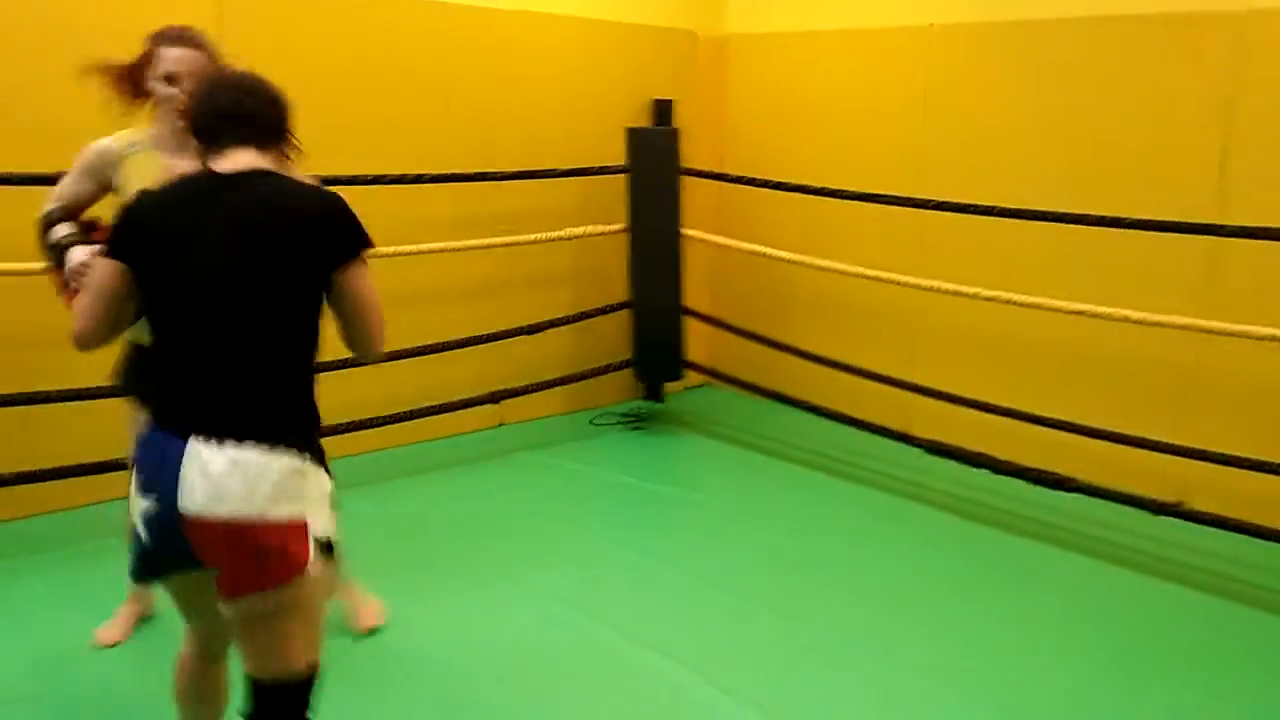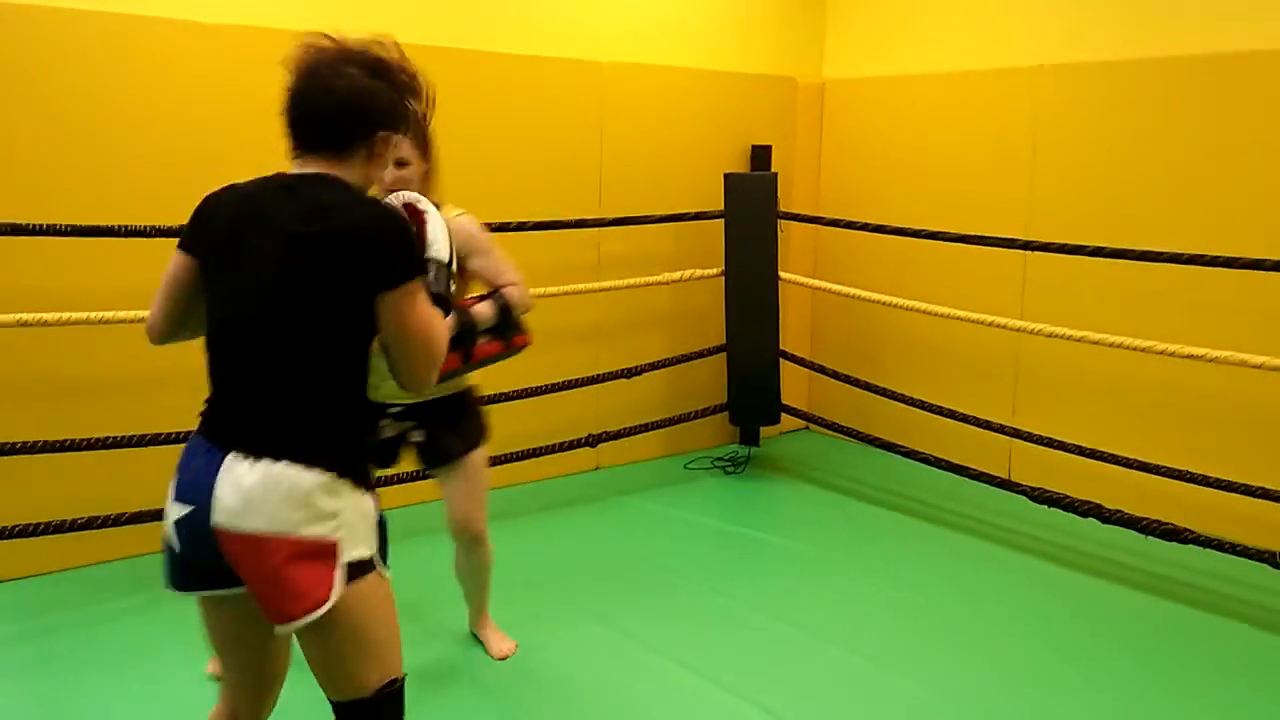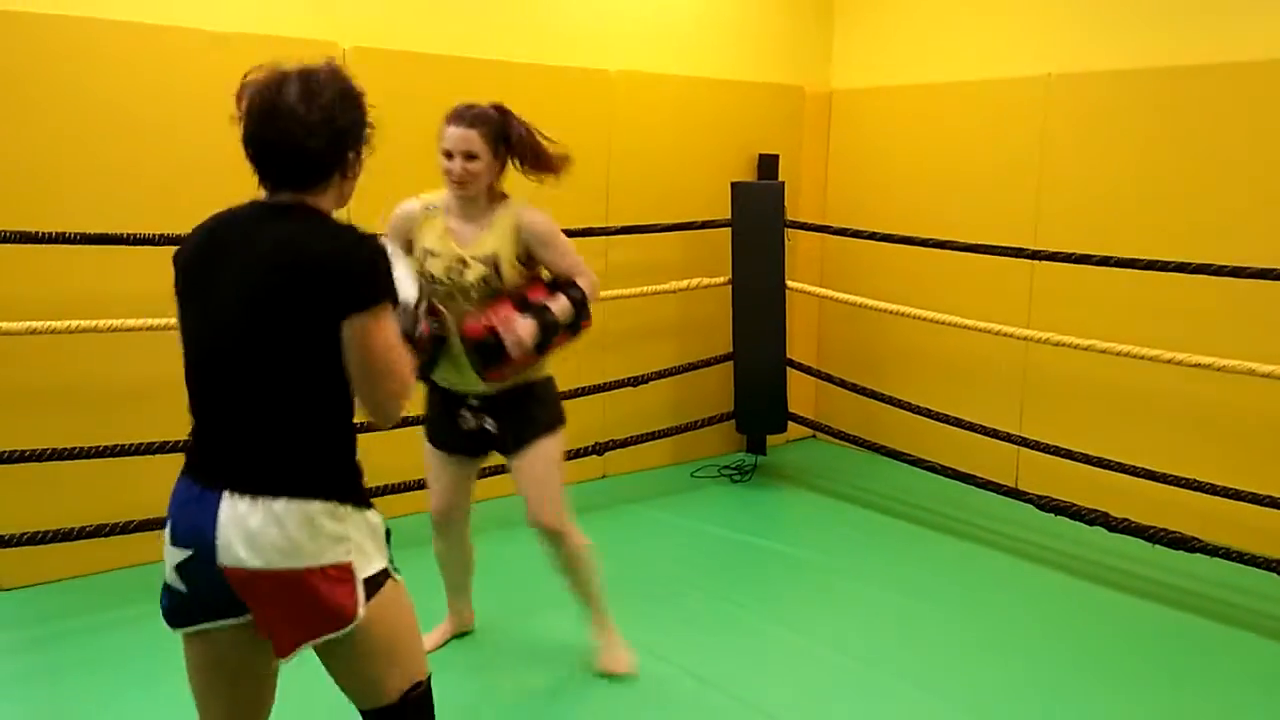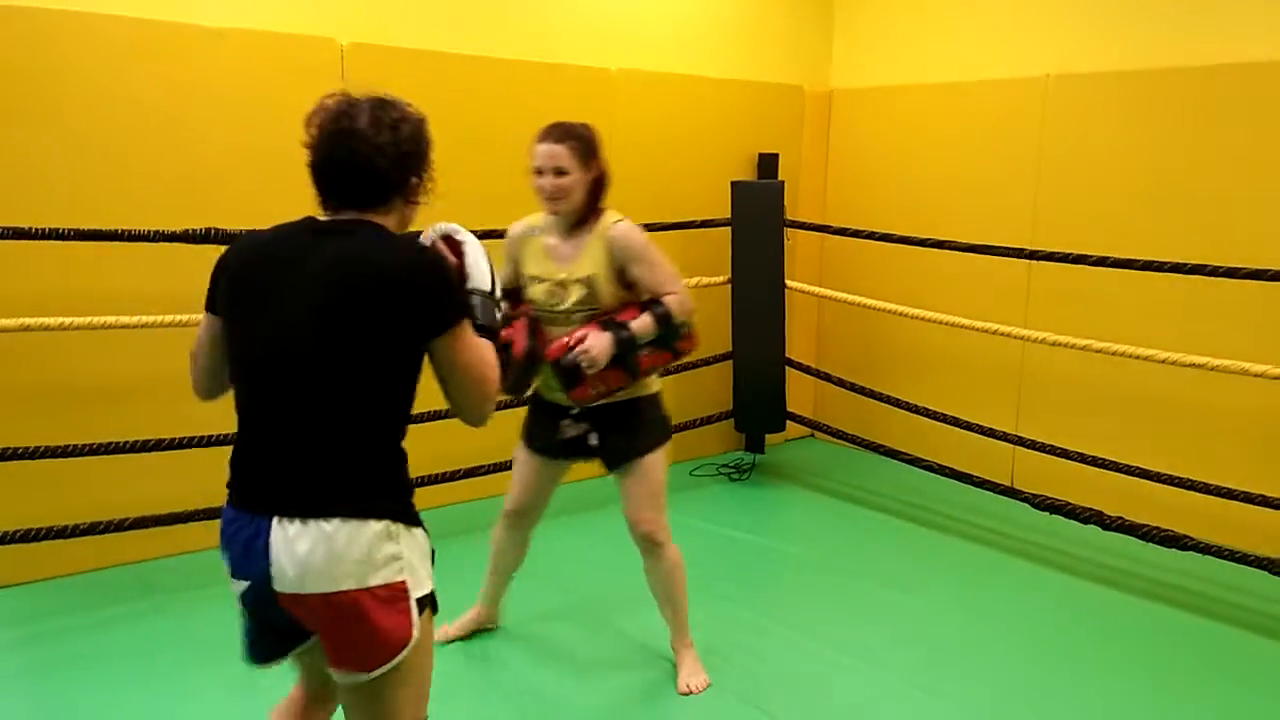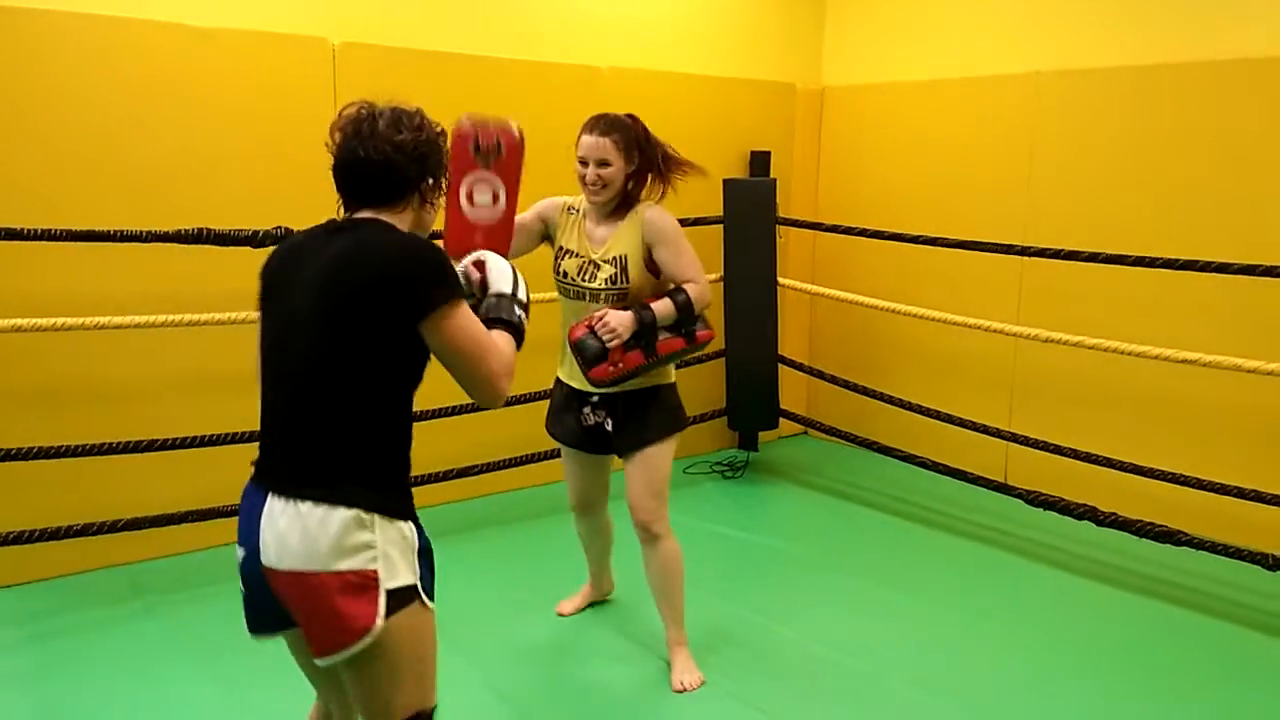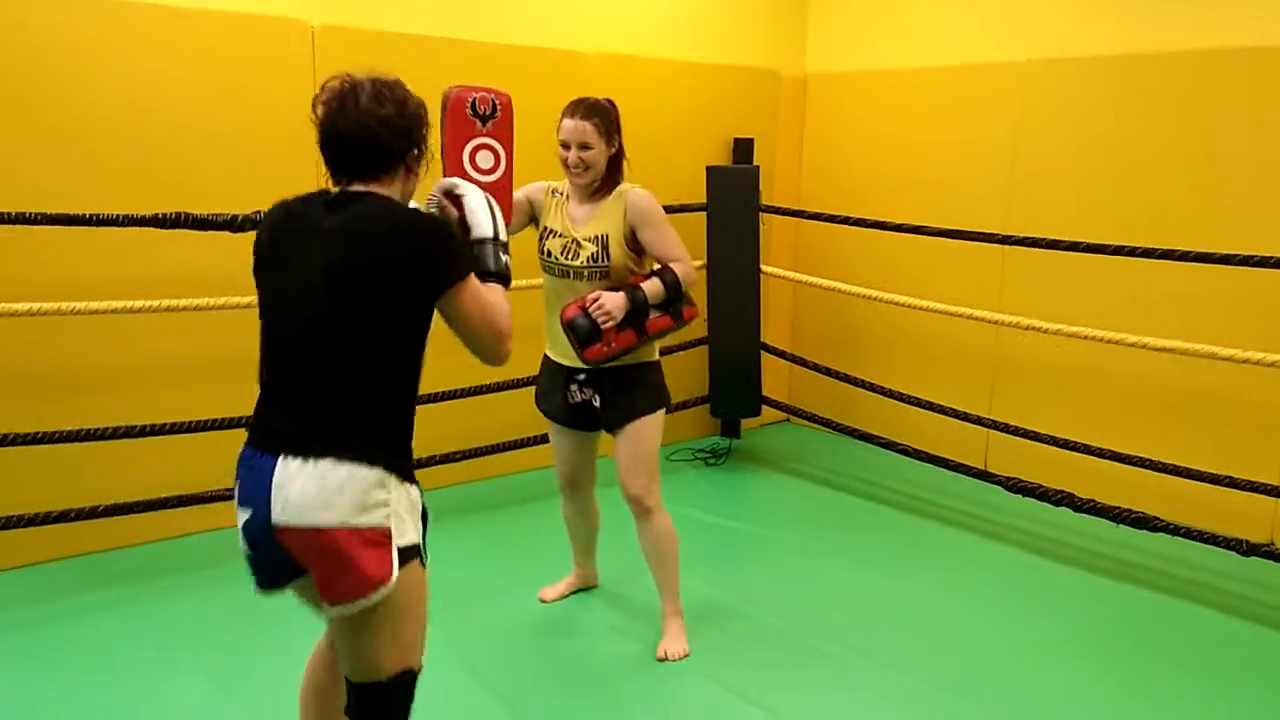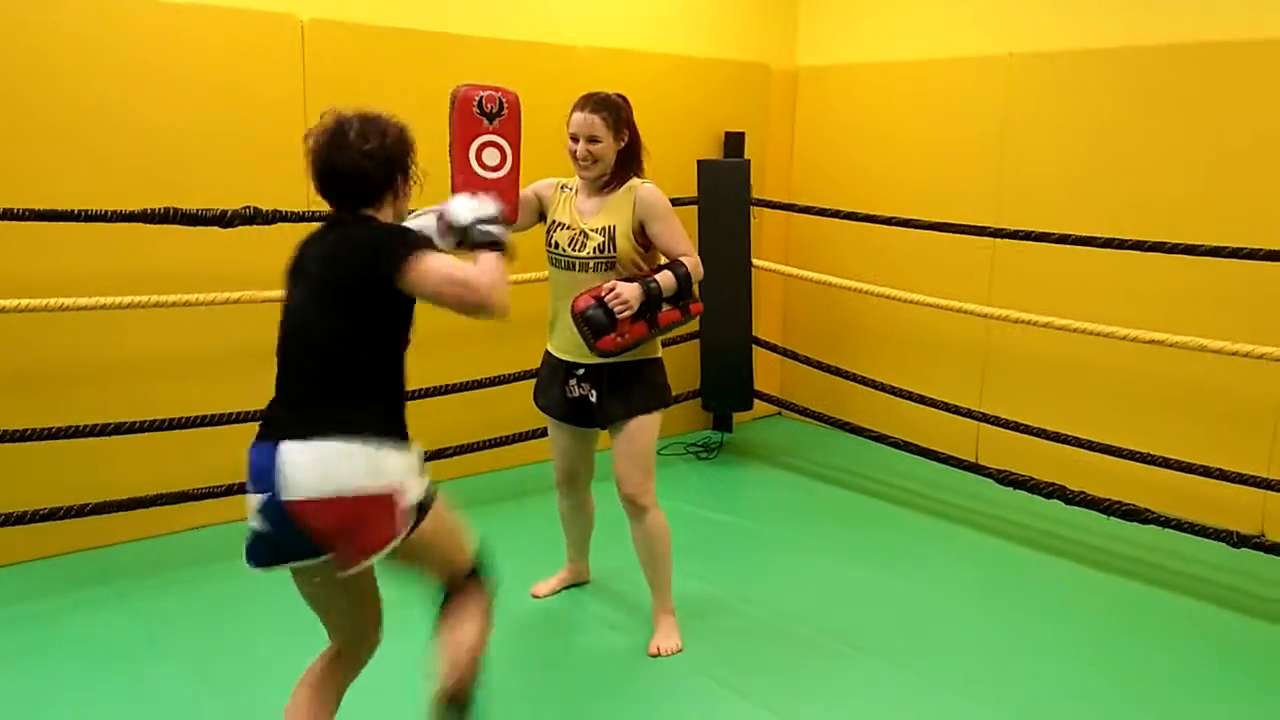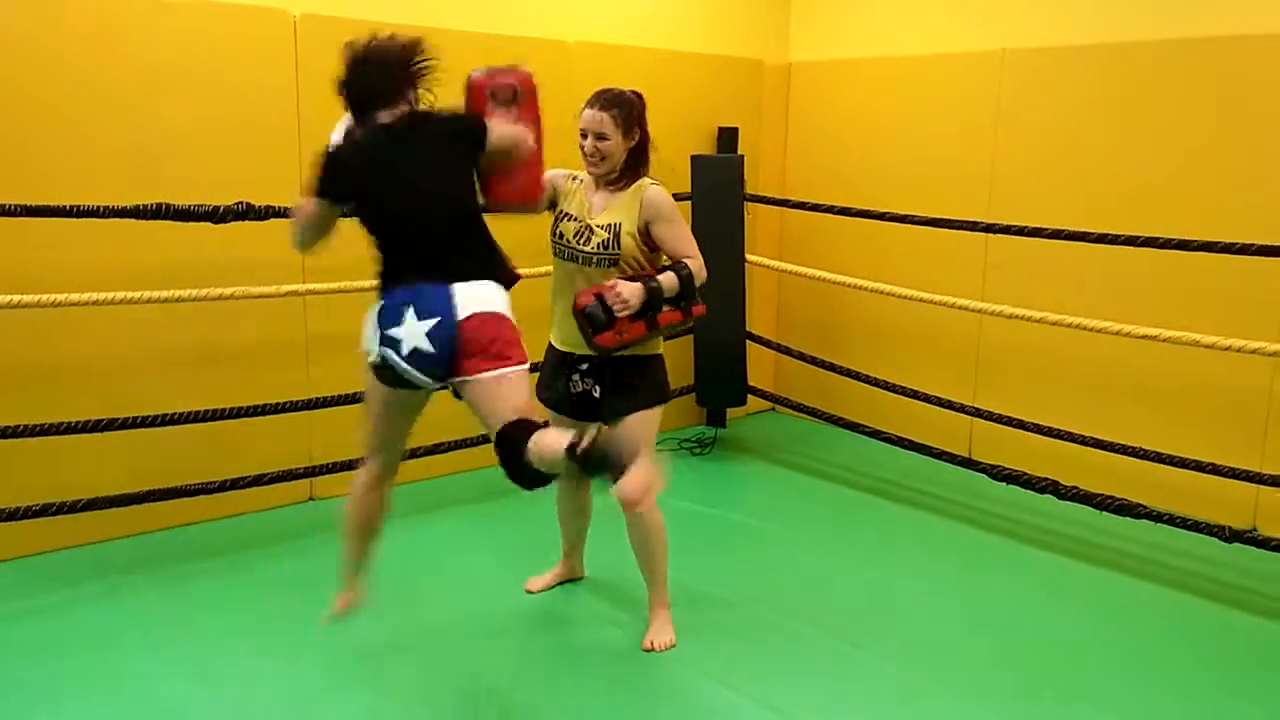
dt=0.3s
person 1, frame 1
left shoulder: (148, 211)
right shoulder: (319, 212)
left elbow: (86, 331)
right elbow: (369, 343)
left hip: (167, 468)
right hip: (268, 477)
left knee: (208, 629)
person 1, frame 2
left shoulder: (222, 210)
right shoulder: (374, 228)
left elbow: (162, 327)
right elbow: (419, 372)
right wrist: (434, 270)
left hip: (208, 482)
right hip: (304, 496)
person 1, frame 3
left shoulder: (203, 245)
right shoulder: (348, 255)
right elbow: (386, 400)
right wrist: (397, 304)
left hip: (200, 520)
right hip: (304, 526)
person 1, frame 4
left shoulder: (245, 258)
right shoulder: (417, 270)
left elbow: (205, 382)
right elbow: (477, 404)
right wrist: (478, 297)
left hip: (250, 536)
right hip: (358, 545)
person 1, frame 5
left shoulder: (288, 258)
right shoulder: (413, 260)
right elbow: (491, 385)
right wrist: (506, 307)
left hip: (267, 521)
right hip: (349, 532)
person 1, frame 6
left shoulder: (279, 225)
right shoulder: (421, 235)
right elbow: (495, 345)
right wrist: (487, 246)
left hip: (265, 480)
right hip: (355, 488)
left knee: (348, 637)
person 1, frame 7
left shoulder: (314, 251)
right shoulder: (369, 246)
right elbow: (487, 298)
right wrist: (485, 236)
left hip: (280, 476)
right hip: (355, 467)
left knee: (352, 641)
right knee: (466, 585)
person 1, frame 8
left shoulder: (348, 157)
right shoulder: (445, 128)
left elbow: (303, 238)
right elbow: (522, 144)
left hip: (405, 318)
right hip: (477, 307)
left knee: (379, 467)
right knee: (524, 447)
left ankle: (350, 585)
right ankle: (596, 451)
person 2, frame 1
right shoulder: (112, 155)
right elbow: (52, 219)
right wrist: (74, 253)
right hip: (159, 346)
left ankle: (344, 587)
right ankle: (141, 598)
person 2, frame 2
left shoulder: (454, 228)
left elbow: (517, 294)
left wrist: (463, 321)
left hip: (442, 403)
right hip: (369, 401)
left knee: (469, 526)
left ankle: (481, 619)
person 2, frame 3
left shoulder: (523, 222)
right shoulder: (413, 216)
left elbow: (584, 285)
left wrist: (538, 323)
left hip: (520, 392)
right hip: (451, 392)
left knee: (550, 521)
right knee: (445, 515)
left ankle: (603, 625)
right ankle: (459, 613)
person 2, frame 4
left shoulder: (619, 235)
right shoulder: (523, 236)
left elbow: (680, 301)
left wrist: (616, 339)
left hip: (625, 405)
right hip: (555, 401)
left knee: (649, 531)
right knee: (518, 511)
left ankle: (684, 647)
right ankle: (484, 610)
person 2, frame 5
left shoulder: (651, 220)
right shoulder: (557, 213)
left elbow: (699, 290)
left wrist: (638, 317)
left hip: (644, 393)
right hip: (577, 390)
left knee: (649, 521)
right knee: (583, 505)
left ankle: (679, 647)
right ankle: (599, 582)
person 2, frame 6
left shoulder: (633, 203)
right shoulder: (542, 197)
left elbow: (684, 269)
left wrist: (629, 299)
left hip: (629, 370)
right hip: (564, 368)
left knee: (641, 494)
right knee: (572, 483)
left ankle: (672, 616)
right ankle: (583, 570)
person 2, frame 7
left shoulder: (641, 197)
right shoulder: (552, 193)
left elbow: (690, 265)
left wrist: (645, 288)
left hip: (629, 368)
right hip: (565, 363)
left knee: (635, 492)
right knee: (569, 479)
left ankle: (665, 613)
right ankle: (575, 566)
person 2, frame 8
left shoulder: (649, 197)
right shoulder: (563, 184)
left elbow: (696, 267)
left wrist: (648, 288)
left hip: (632, 362)
right hip: (567, 357)
left knee: (633, 490)
right knee: (568, 471)
left ankle: (660, 608)
right ankle: (570, 562)
